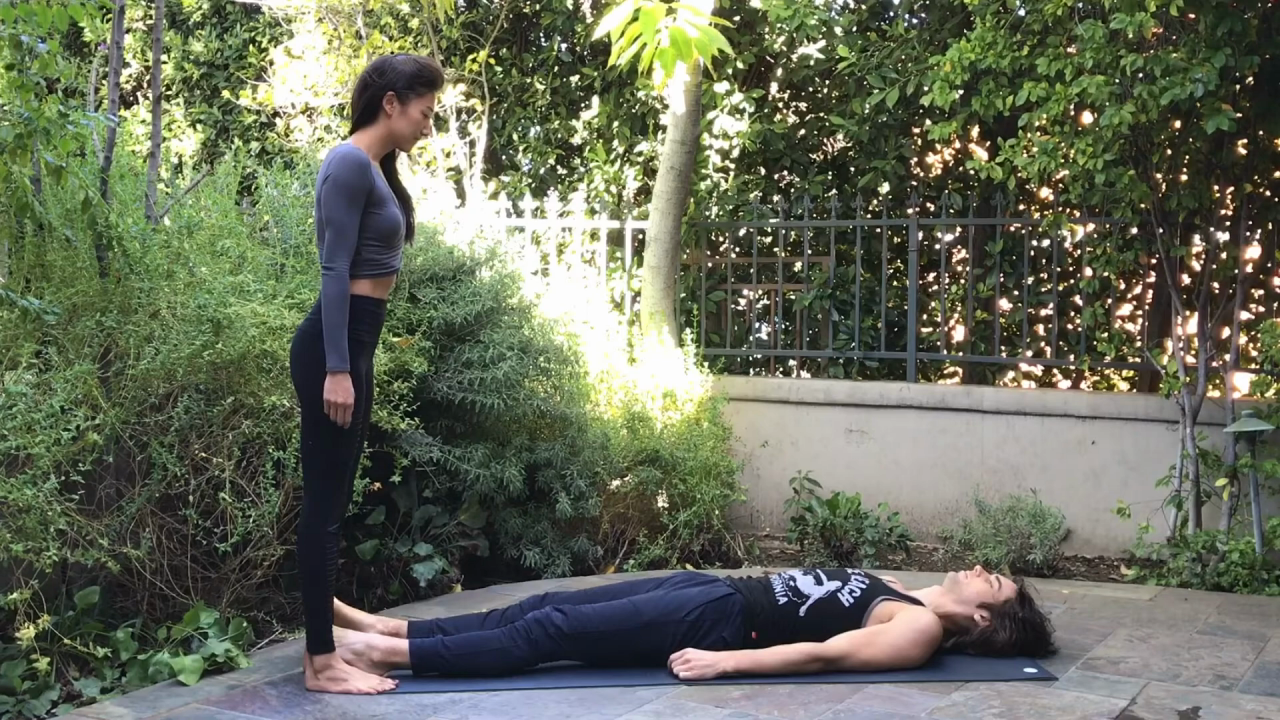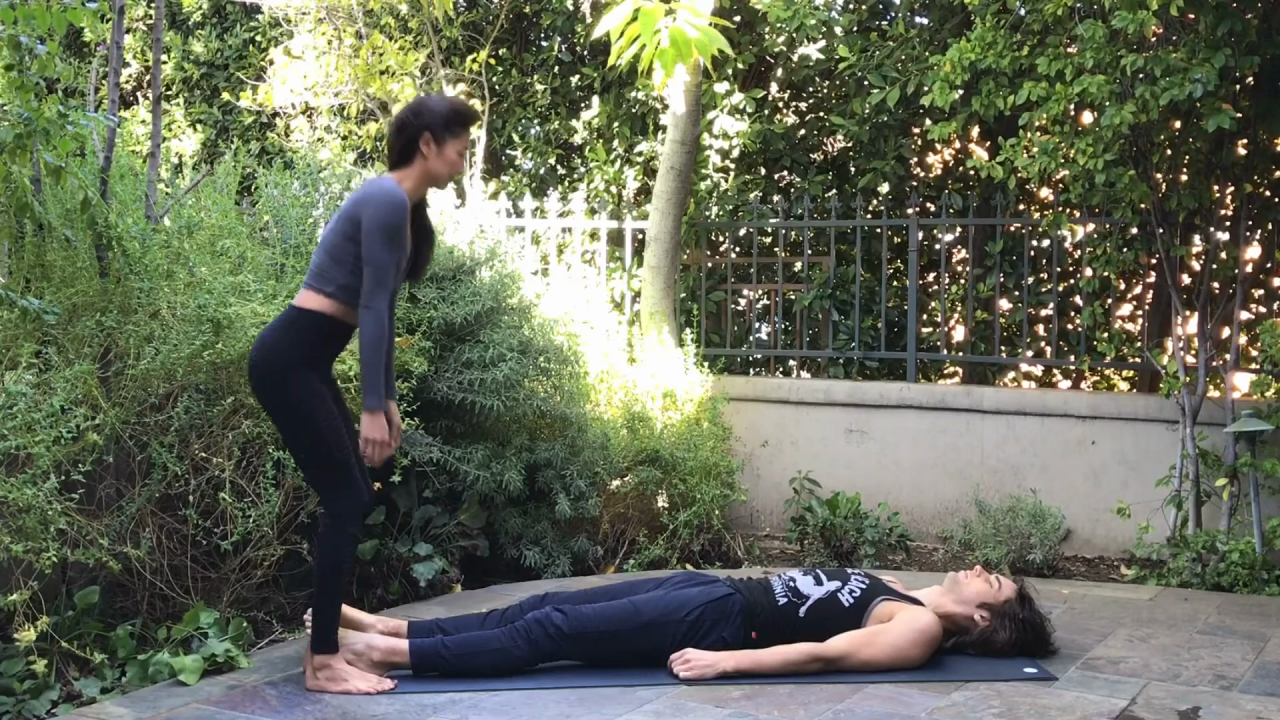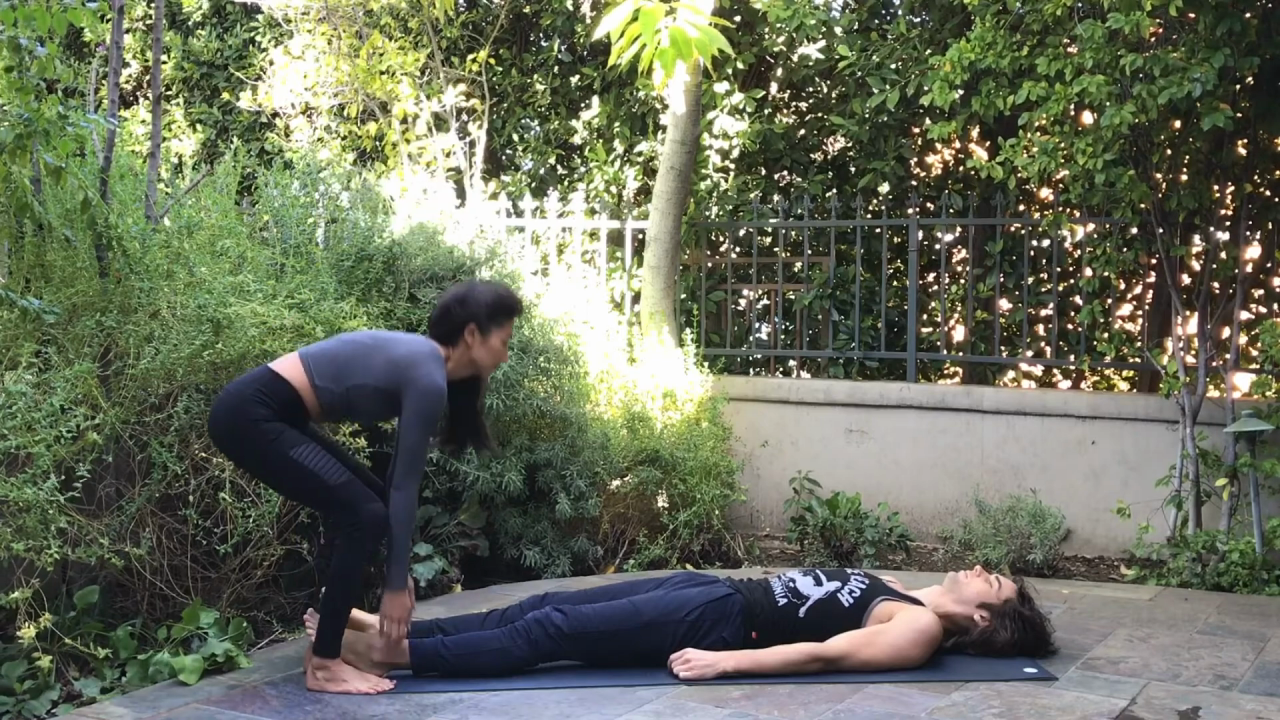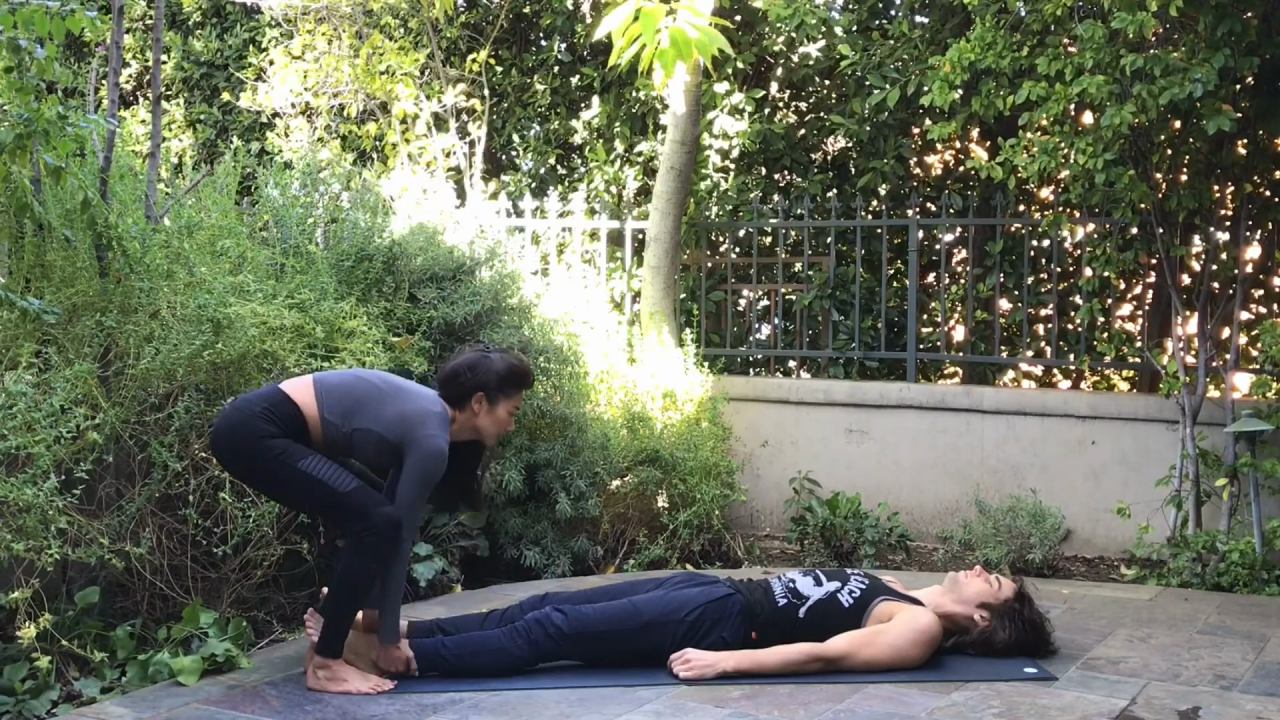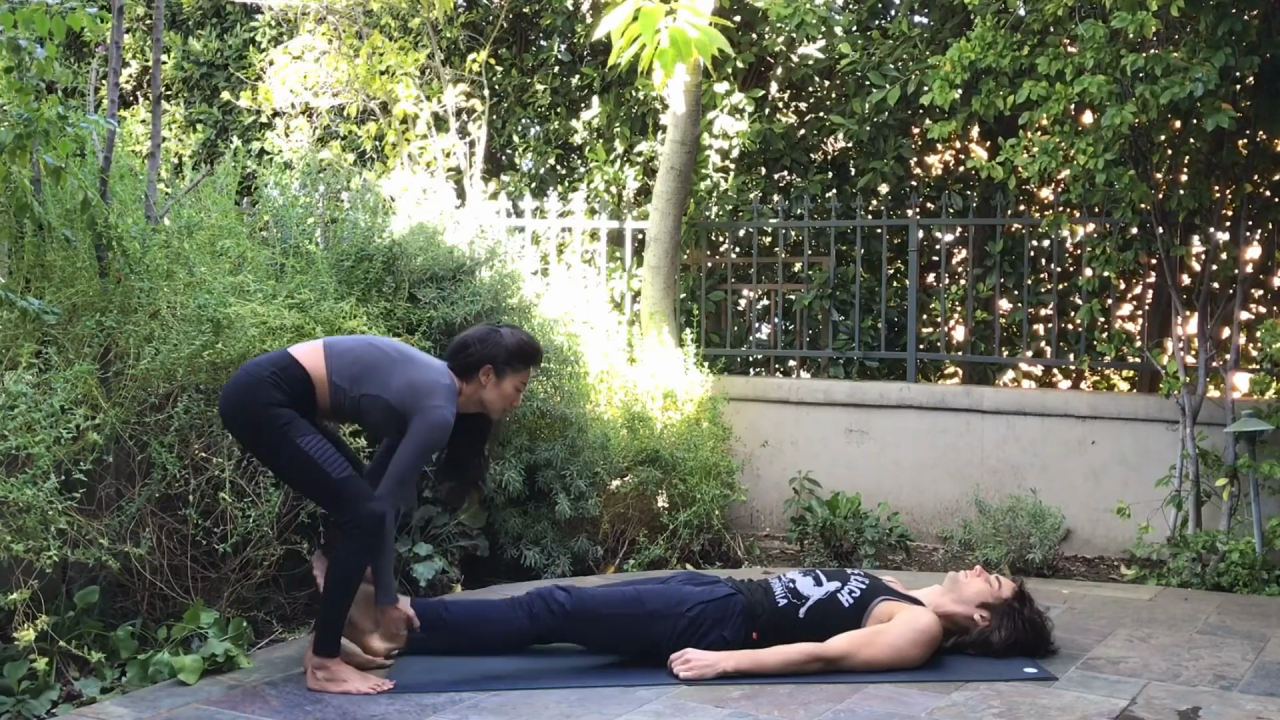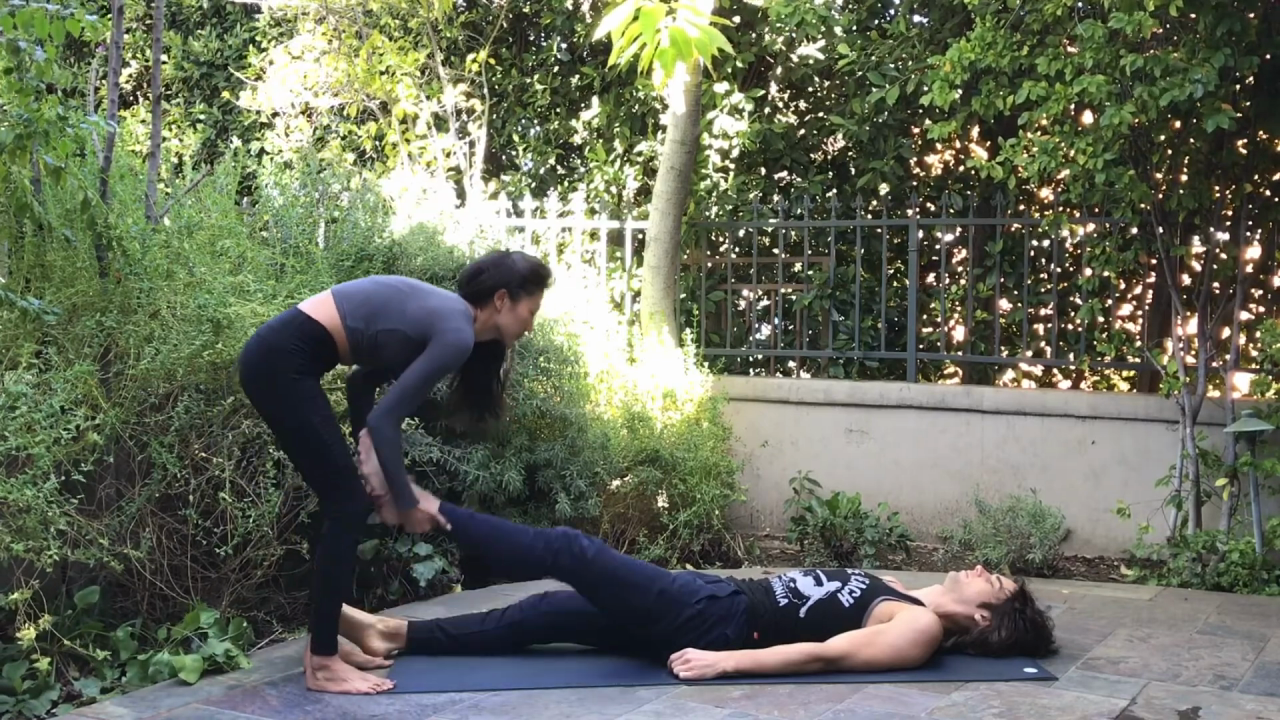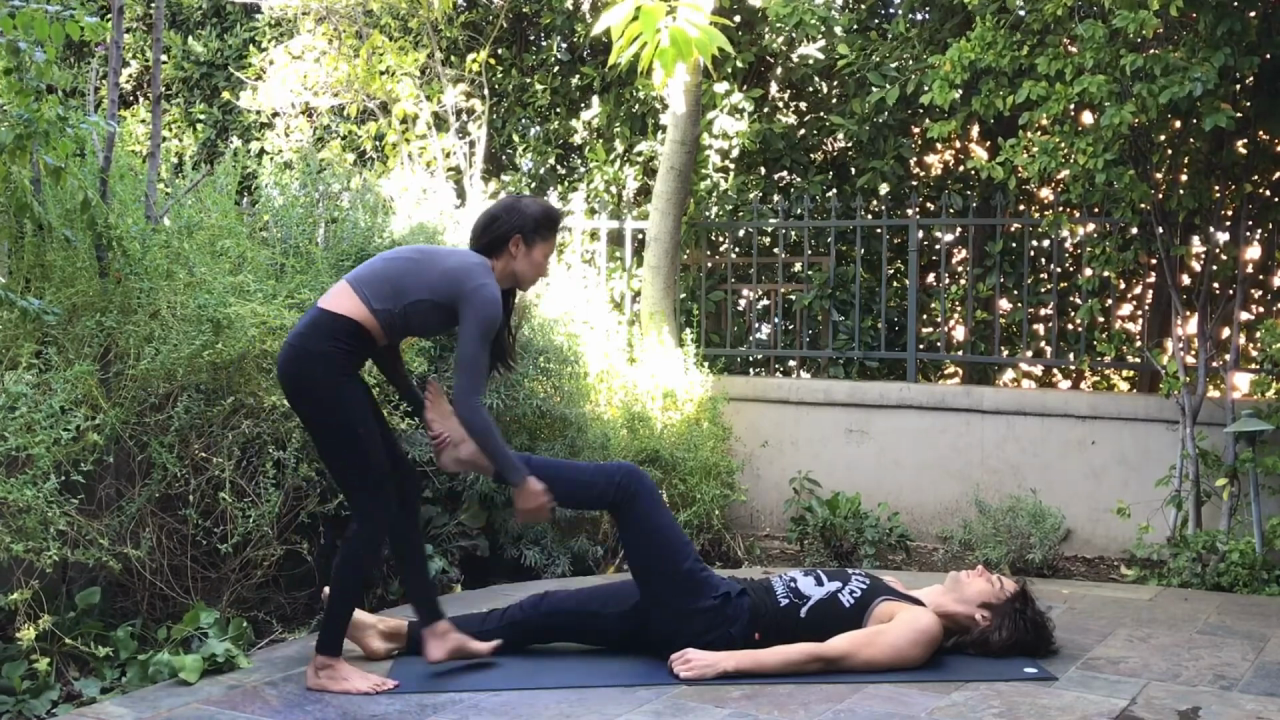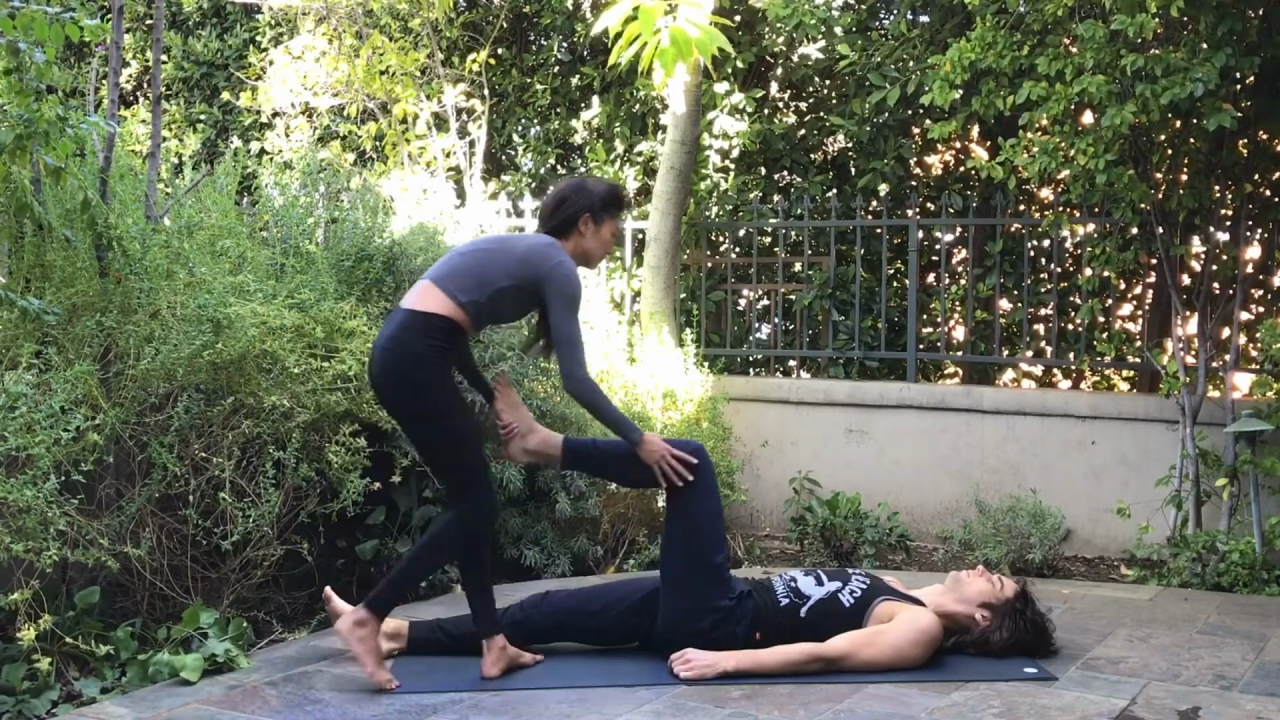
dt=0.4s
person 1, frame 1
left shoulder: (920, 628)
right shoulder: (902, 593)
left elbow: (826, 653)
left wrist: (724, 661)
left hip: (727, 618)
right hip: (722, 587)
left knee: (553, 630)
right knee: (553, 604)
left ankle: (391, 653)
right ankle: (391, 627)
person 1, frame 2
left shoulder: (920, 631)
right shoulder: (899, 593)
left elbow: (824, 655)
left wrist: (721, 662)
left hip: (726, 622)
right hip: (719, 590)
left knee: (553, 631)
right knee: (550, 605)
left ankle: (387, 654)
right ankle: (386, 626)
person 1, frame 3
left shoulder: (920, 629)
right shoulder: (900, 594)
left elbow: (825, 654)
left wrist: (725, 661)
left hip: (725, 618)
right hip: (723, 593)
left knee: (552, 629)
right knee: (552, 603)
left ankle: (388, 653)
right ankle: (391, 625)
person 1, frame 4
left shoulder: (920, 630)
right shoulder: (900, 592)
left elbow: (825, 654)
left wrist: (726, 662)
left hip: (724, 622)
right hip: (718, 590)
left knee: (550, 631)
right knee: (548, 605)
right ankle: (395, 627)
person 1, frame 5
left shoulder: (919, 629)
right shoulder: (901, 593)
left elbow: (827, 653)
left wrist: (726, 661)
left hip: (722, 621)
right hip: (724, 591)
left knee: (555, 609)
right knee: (557, 604)
left ankle: (398, 615)
right ankle: (401, 625)
person 1, frame 6
left shoulder: (920, 630)
right shoulder: (903, 593)
left elbow: (824, 652)
left wrist: (724, 663)
left hip: (719, 623)
right hip: (719, 596)
left knee: (572, 551)
right knee: (551, 610)
left ankle: (429, 509)
right ankle: (398, 634)
person 1, frame 7
left shoulder: (920, 633)
right shoulder: (902, 592)
left elbow: (823, 653)
left wrist: (724, 661)
left hip: (717, 620)
right hip: (719, 603)
left knee: (630, 485)
right knee: (550, 610)
left ankle: (478, 454)
right ankle: (399, 634)
person 1, frame 8
left shoulder: (919, 630)
right shoulder: (901, 594)
left elbow: (823, 653)
left wrist: (723, 663)
left hip: (716, 625)
right hip: (715, 608)
left knee: (689, 461)
right knee: (554, 610)
left ankle: (548, 446)
right ankle: (397, 633)
person 2, frame 1
left shoulder: (373, 165)
right shoulder: (349, 164)
right elbow: (336, 272)
right wrist: (336, 368)
left hip: (352, 342)
right hip: (336, 344)
left knee: (334, 499)
right knee: (325, 501)
left ankle: (324, 642)
right ankle: (321, 662)
person 2, frame 2
left shoulder: (401, 204)
right shoulder: (387, 199)
left elbow: (381, 309)
right elbow: (372, 308)
left wrist: (388, 398)
right wrist: (372, 409)
left hip: (303, 358)
right hip: (289, 358)
left knee: (352, 497)
right knee: (346, 500)
left ankle: (328, 636)
right ankle: (323, 661)
person 2, frame 3
left shoulder: (423, 361)
right shoulder: (428, 378)
left elbow: (398, 480)
right elbow: (405, 483)
left wrist: (398, 570)
right wrist: (396, 584)
left hip: (268, 411)
right hip: (249, 416)
left knee: (371, 505)
right knee: (364, 517)
left ankle: (328, 638)
right ankle: (324, 664)
person 2, frame 4
left shoulder: (427, 415)
right shoulder: (431, 439)
left elbow: (396, 518)
right elbow: (401, 535)
left wrist: (375, 607)
right wrist: (389, 638)
left hip: (266, 428)
right hip: (253, 433)
left knee: (377, 516)
right knee: (376, 521)
left ankle: (325, 642)
right ankle: (325, 664)
person 2, frame 5
left shoulder: (434, 387)
right shoulder: (438, 409)
left elbow: (384, 485)
right elbow: (388, 501)
right wrist: (387, 601)
left hip: (269, 395)
right hip: (261, 400)
left knee: (361, 504)
right knee: (364, 512)
left ankle: (325, 642)
right ankle: (324, 664)
person 2, frame 6
left shoulder: (442, 316)
right shoulder: (456, 333)
right elbow: (385, 419)
left wrist: (368, 450)
right wrist: (407, 503)
left hip: (281, 357)
right hip: (281, 362)
left knee: (346, 499)
right knee: (348, 504)
left ankle: (326, 642)
right ankle: (323, 663)
person 2, frame 7
left shoulder: (458, 271)
right shoulder: (482, 289)
right elbow: (470, 406)
left wrist: (422, 411)
right wrist: (518, 479)
left hip: (319, 355)
right hip: (320, 361)
left knee: (403, 489)
right knee: (376, 508)
left ankle: (436, 630)
right ankle: (326, 663)
person 2, frame 8
left shoulder: (525, 252)
right shoulder: (557, 266)
right elbow: (576, 380)
left wrist: (493, 398)
right wrist: (638, 441)
left hip: (398, 353)
right hip: (414, 360)
left knee: (473, 498)
right knee: (475, 502)
left ankle: (493, 644)
right ankle: (367, 618)
